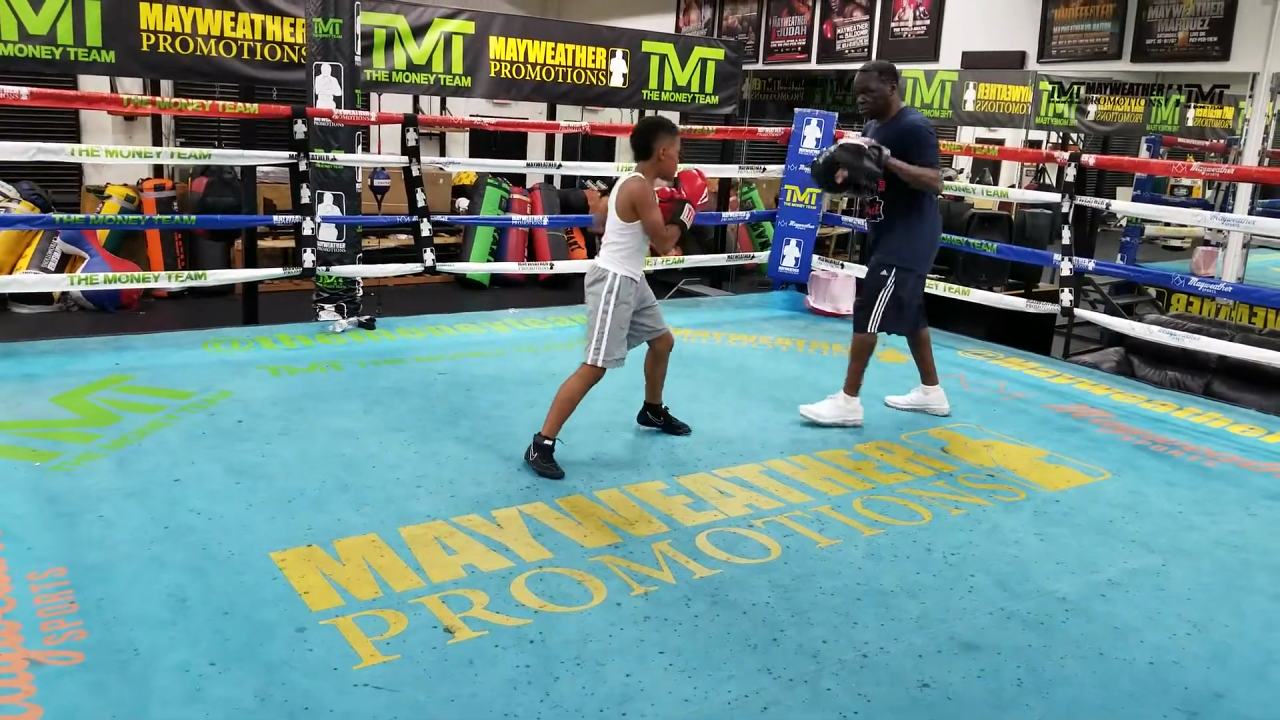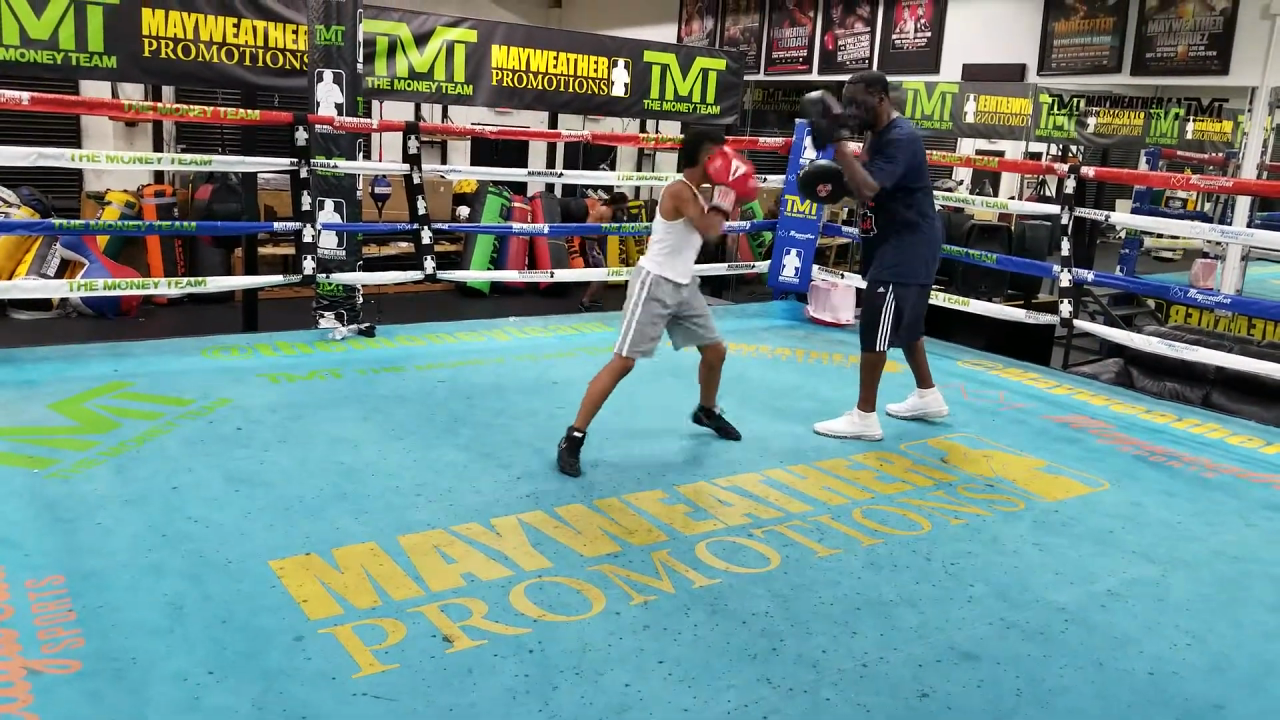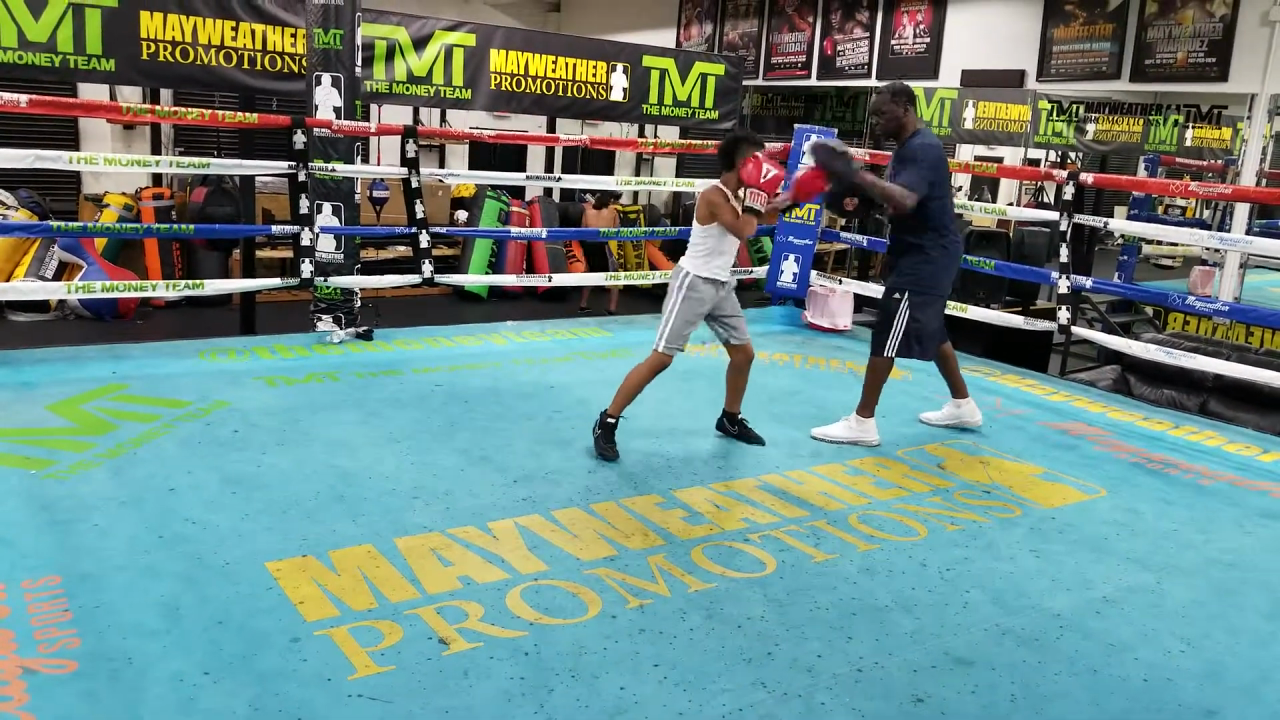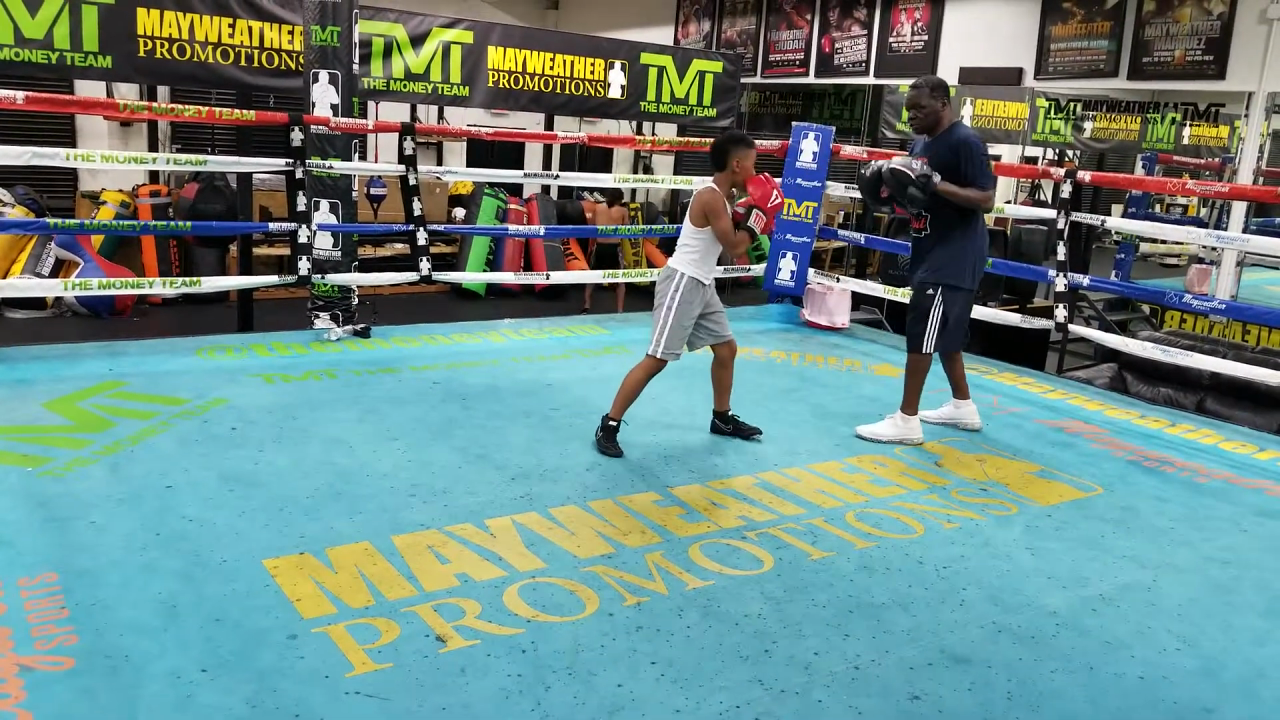
dt=0.5s
person 1, frame 1
left shoulder: (915, 127)
right shoulder: (872, 128)
left elbow: (933, 181)
left wrist: (886, 158)
right wrist: (845, 176)
left hip: (910, 235)
right hip: (889, 233)
left knee: (869, 311)
right knee: (909, 312)
left ankle: (849, 400)
right ankle: (931, 392)
person 1, frame 2
left shoulder: (900, 138)
right shoulder: (880, 134)
left elbow: (867, 188)
right elbow: (866, 188)
left wrist: (838, 143)
left hip: (908, 246)
right hip: (900, 244)
left knee: (875, 326)
right knee: (905, 324)
left ankle: (865, 417)
right ankle: (928, 396)
person 1, frame 3
left shoulder: (923, 148)
right shoulder: (905, 146)
left elbow: (903, 201)
left wrist: (857, 175)
right wrist: (864, 199)
left hip: (927, 257)
right hip: (920, 254)
left knee: (887, 336)
right knee: (930, 331)
left ankle: (862, 422)
right ankle: (963, 405)
person 1, frame 4
left shoulder: (966, 142)
right shoulder: (921, 143)
left elbow: (985, 201)
left wrist: (935, 184)
right wrist: (894, 184)
left hip: (956, 254)
right hip: (931, 251)
left knee: (921, 332)
right knee: (946, 330)
left ankle: (906, 420)
right ankle: (962, 407)
person 2, frame 1
left shoulder: (632, 182)
right shoulder: (640, 189)
left elbow: (601, 220)
right elbow: (664, 243)
right wrist: (687, 205)
left hip: (630, 280)
right hip: (613, 281)
left knee: (663, 342)
right knee: (594, 367)
left ankle: (653, 410)
right ankle: (541, 445)
person 2, frame 2
left shoulder: (694, 192)
right shoulder: (679, 190)
right elbow: (710, 229)
left wrist: (730, 192)
right wrist: (727, 189)
left hip: (683, 285)
right hip: (653, 283)
left knee: (716, 351)
right knee: (623, 361)
left ankle: (707, 411)
right ankle: (573, 438)
person 2, frame 3
left shoulder: (736, 192)
right shoulder: (713, 194)
left elbow: (750, 222)
right elbow: (746, 230)
left wrist: (784, 198)
right wrist: (760, 191)
left hip: (720, 286)
right hip: (694, 282)
left knee: (744, 353)
right knee: (661, 357)
left ankle: (731, 419)
right ankle: (607, 424)
person 2, frame 4
left shoulder: (720, 195)
right shoulder: (710, 197)
left elbow: (727, 235)
right elbow: (734, 247)
left wrist: (744, 214)
right wrist: (760, 211)
left hip: (702, 284)
right hip: (682, 283)
left knee: (727, 349)
right knee: (656, 359)
left ankle: (722, 418)
right ankle: (608, 426)
